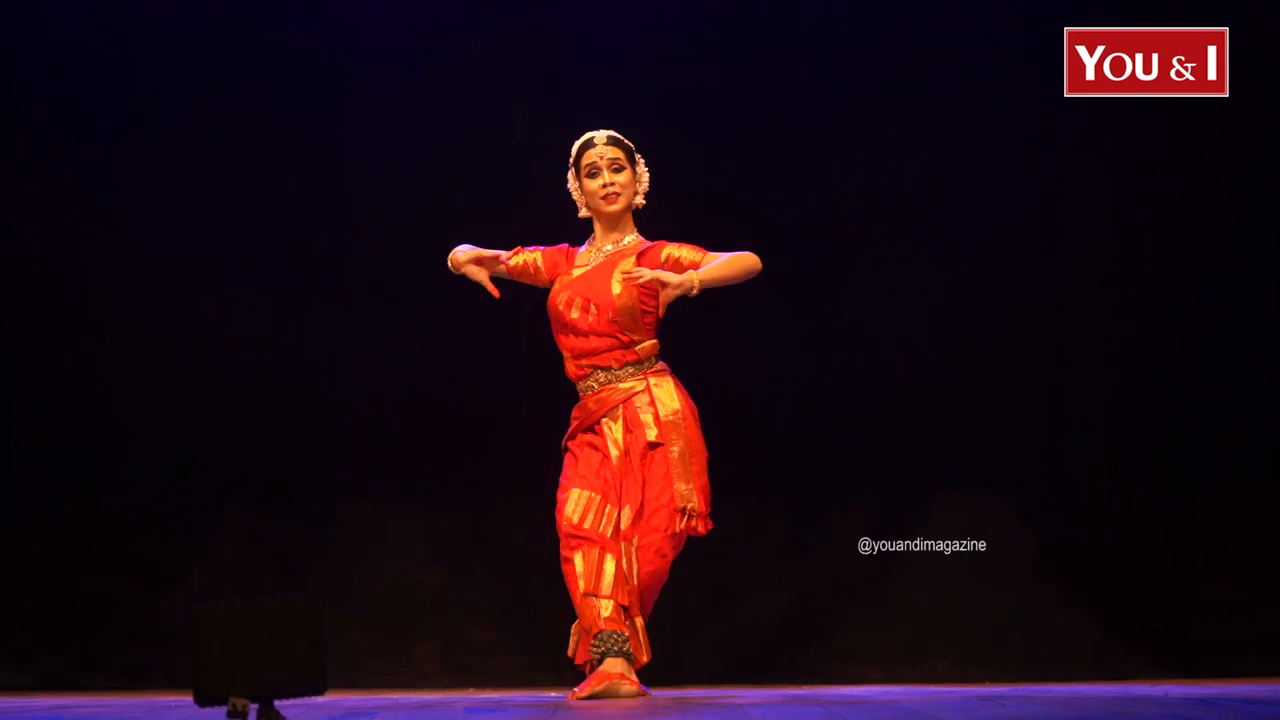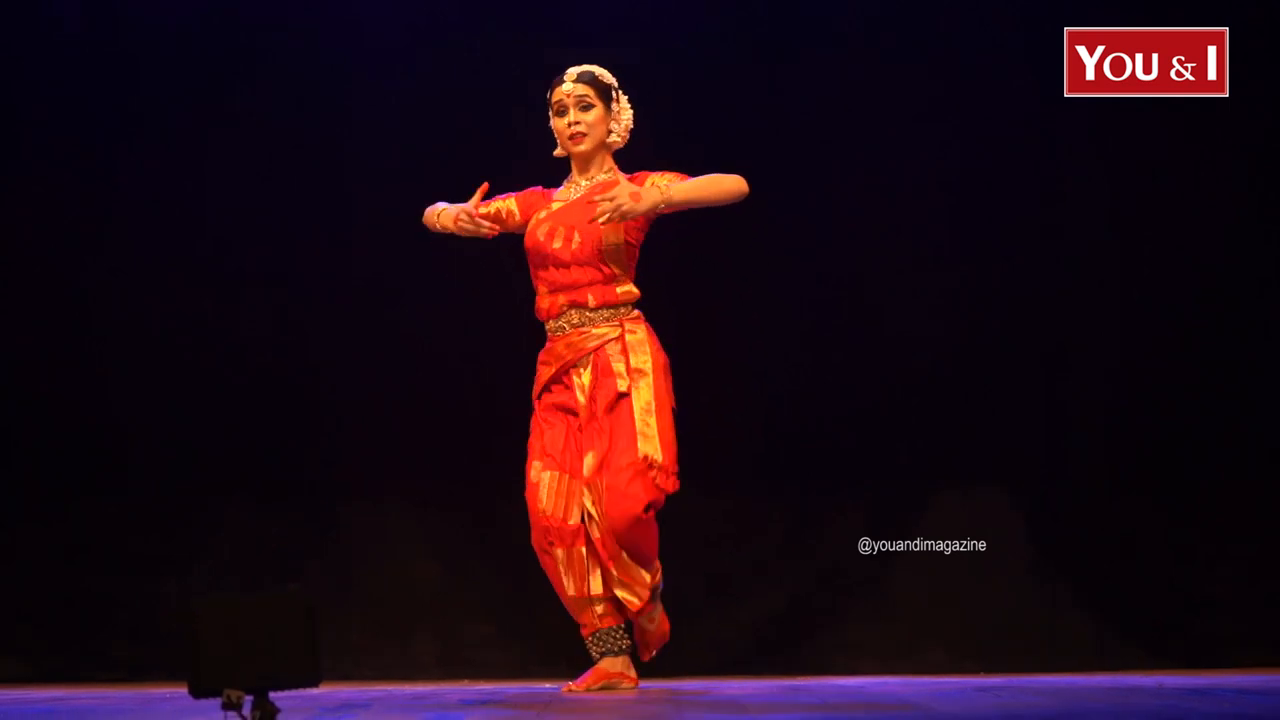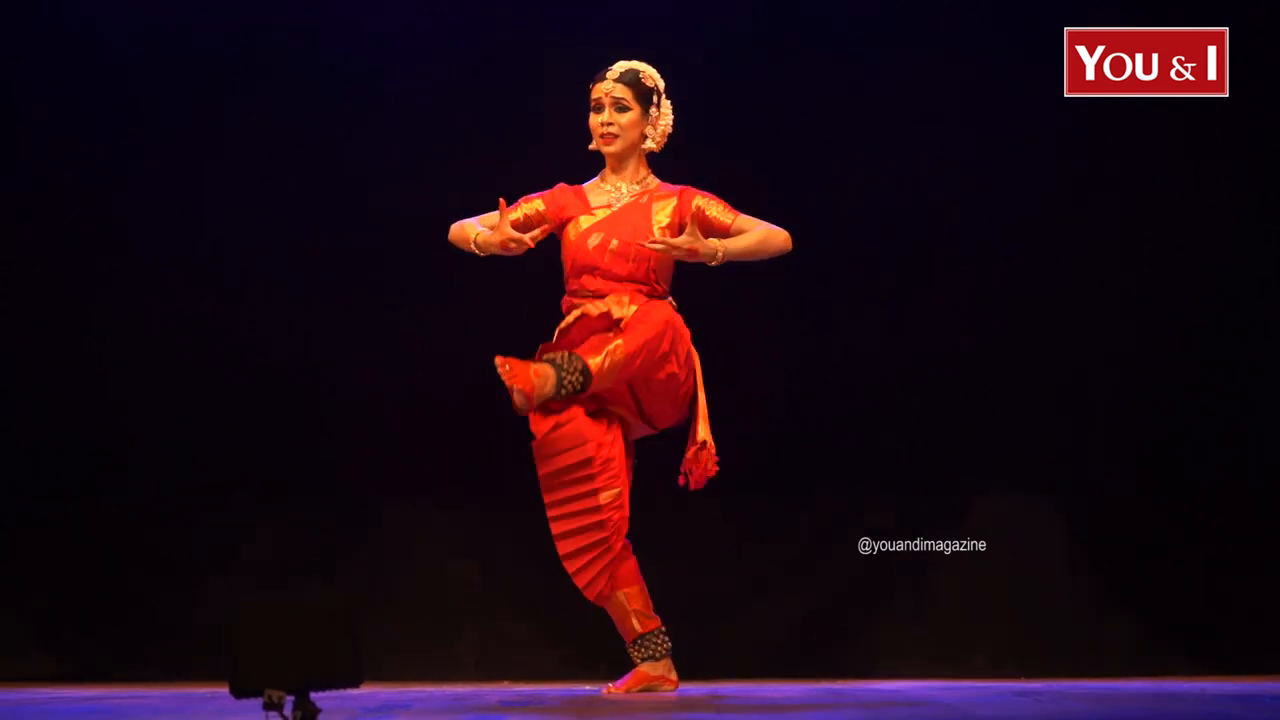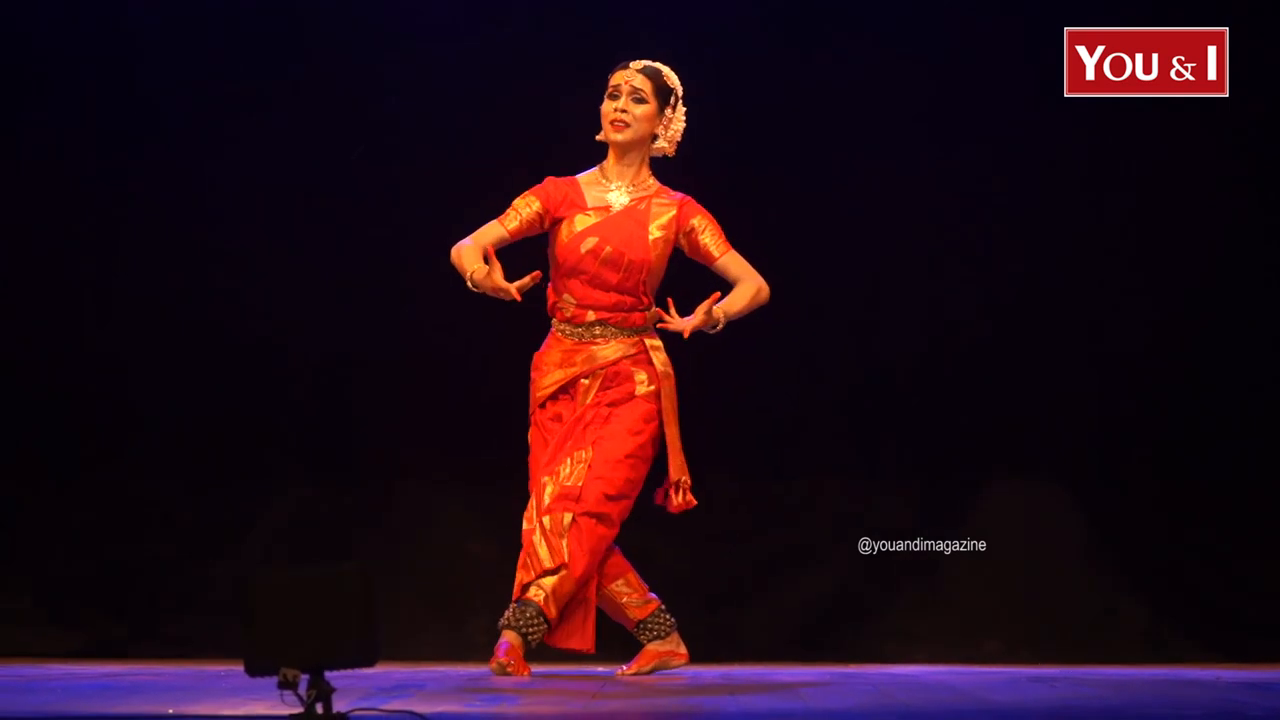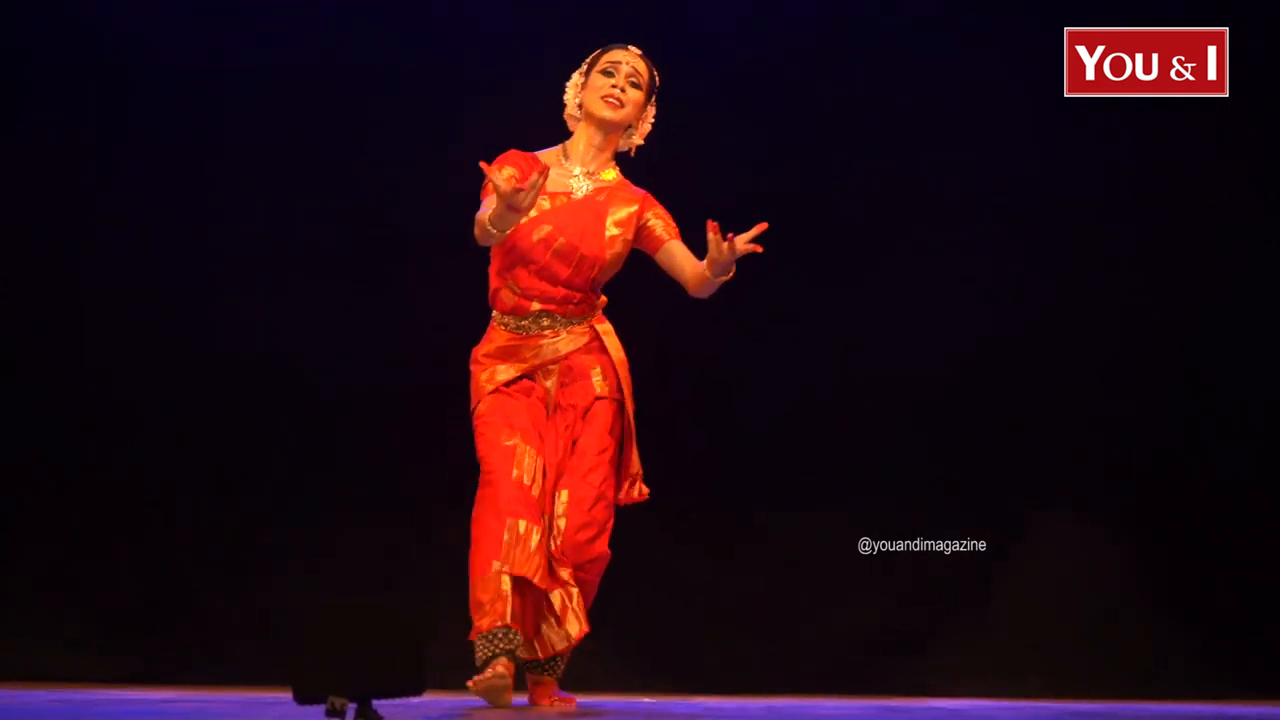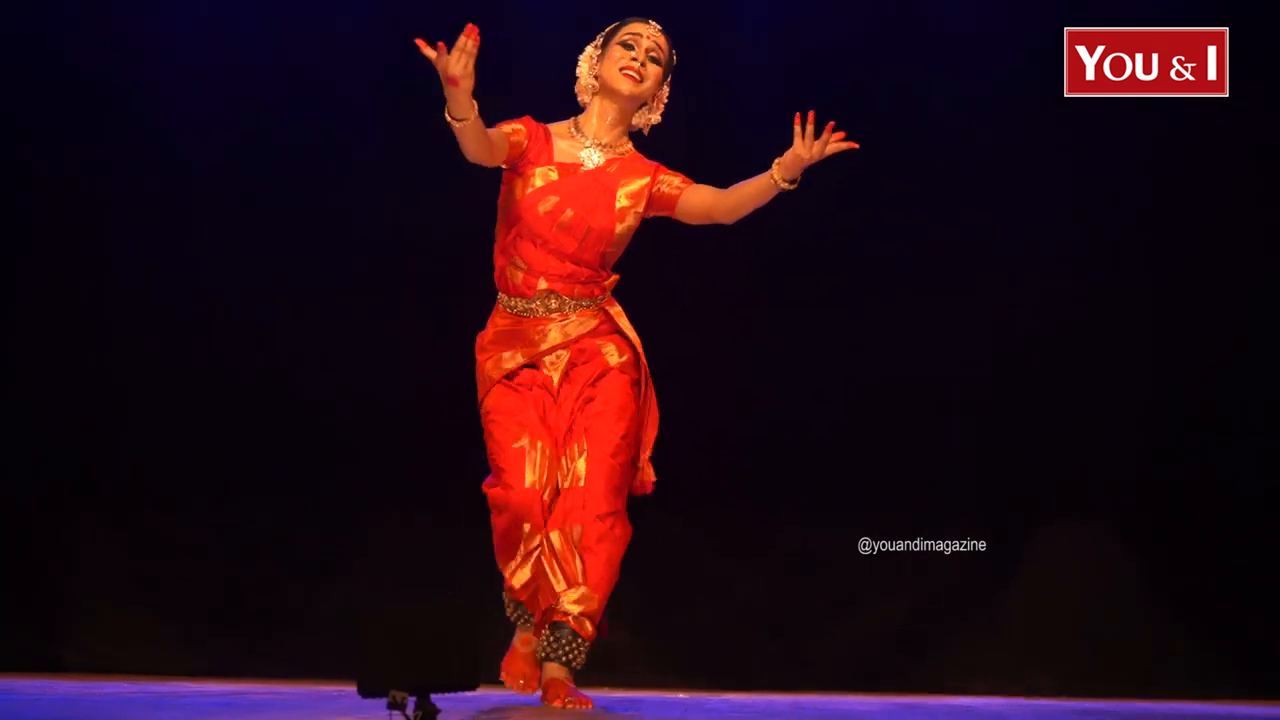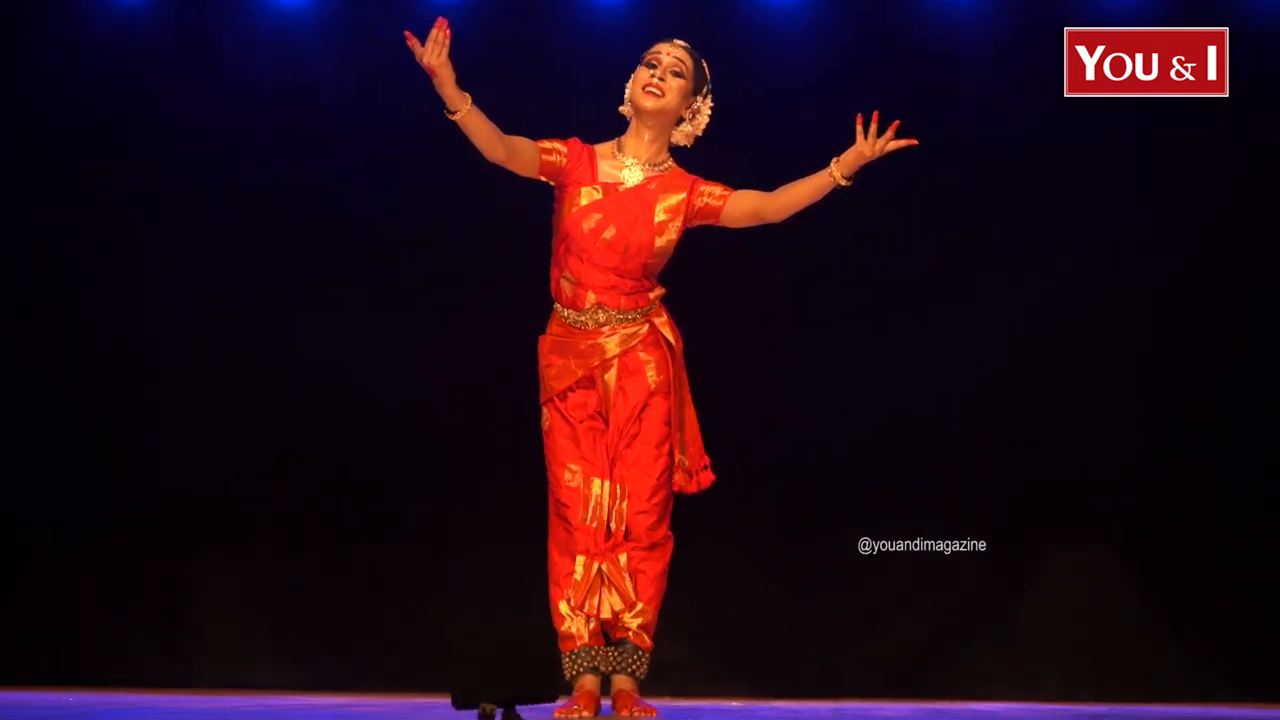
dt=0.7s
person 1, frame 1
left shoulder: (656, 257)
right shoulder: (560, 262)
left elbow: (749, 262)
right elbow: (462, 255)
left wrist: (686, 284)
right wrist: (470, 261)
left hip: (651, 412)
right hip: (594, 421)
left knee: (646, 546)
right knee: (585, 529)
left ankle: (608, 654)
right ankle: (611, 663)
person 1, frame 2
left shoulder: (635, 187)
right shoulder: (536, 203)
left elbow: (735, 186)
right elbow: (435, 213)
left wrist: (652, 202)
right wrist: (454, 218)
left hip: (621, 355)
right hip: (561, 368)
left knee: (621, 501)
right knee: (555, 512)
left ankle: (645, 603)
right ankle: (612, 655)
person 1, frame 3
left shoulder: (678, 202)
right shoulder: (565, 201)
left elbow: (778, 239)
right elbow: (459, 230)
left wrist: (707, 251)
right wrist: (491, 240)
left hip: (656, 367)
right hip: (582, 367)
left knee: (654, 323)
right knee: (591, 511)
left ankle: (550, 379)
right ankle: (653, 659)
person 1, frame 4
left shoulder: (676, 211)
right shoulder: (559, 194)
left elbow: (755, 285)
right elbow: (466, 247)
left wrist: (710, 316)
right wrist: (480, 274)
left hip: (631, 376)
right hip: (561, 372)
left knee: (584, 502)
right knee: (564, 515)
left ankle: (518, 630)
right ankle: (662, 636)
person 1, frame 5
left shoulder: (634, 205)
right shoulder: (518, 169)
left elbow: (697, 281)
right elbow: (485, 231)
left wrist: (724, 260)
right wrist: (505, 214)
left hip: (583, 363)
right hip: (506, 361)
left knee: (577, 523)
right knee: (514, 486)
left ankle: (547, 667)
right ankle: (500, 660)
person 1, frame 6
left shoulder: (644, 178)
right shoulder: (528, 139)
left elbow: (721, 207)
right elbow: (479, 149)
left wrist: (787, 169)
right wrist: (459, 95)
left hip: (594, 346)
right hip: (514, 344)
left knee: (591, 499)
right knee: (525, 489)
left ankle: (557, 667)
right ankle: (528, 622)
person 1, frame 7
left shoulder: (685, 192)
right shoulder: (575, 160)
left elbow: (771, 207)
right elbow: (501, 149)
left wrist: (847, 165)
right wrist: (447, 85)
left hip: (641, 357)
right hip: (569, 355)
left knee: (640, 514)
right knee: (579, 513)
